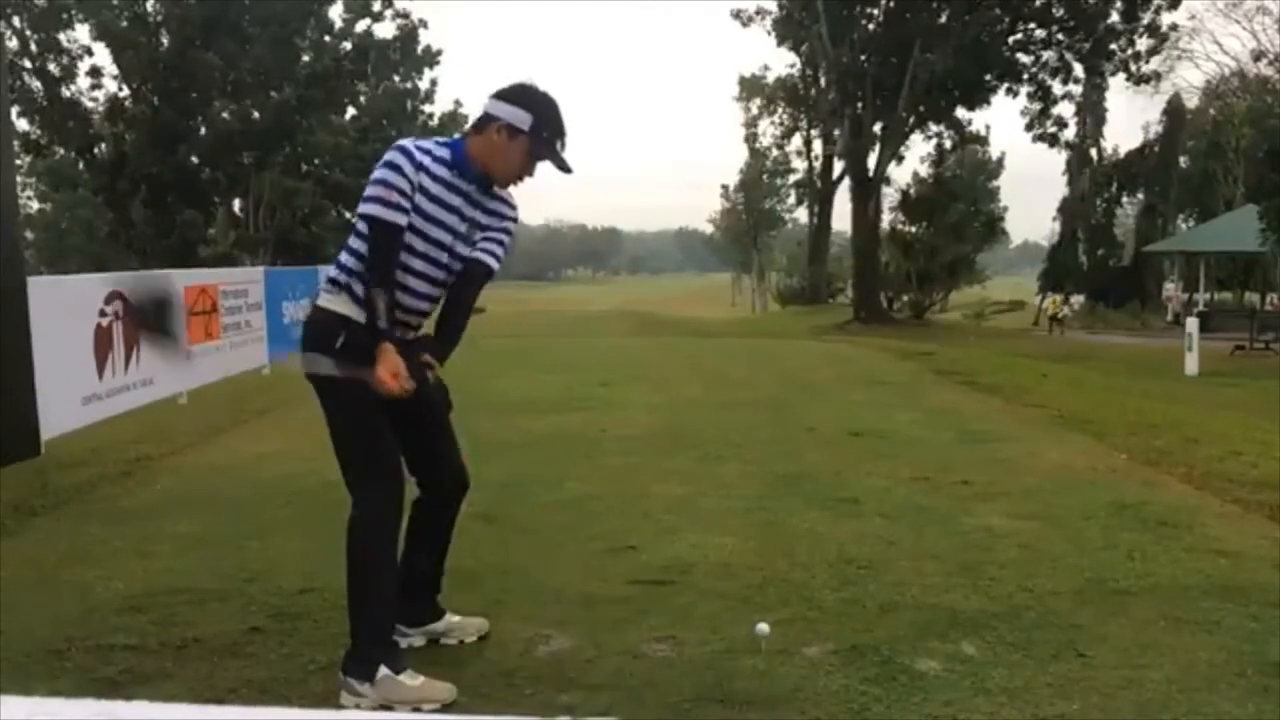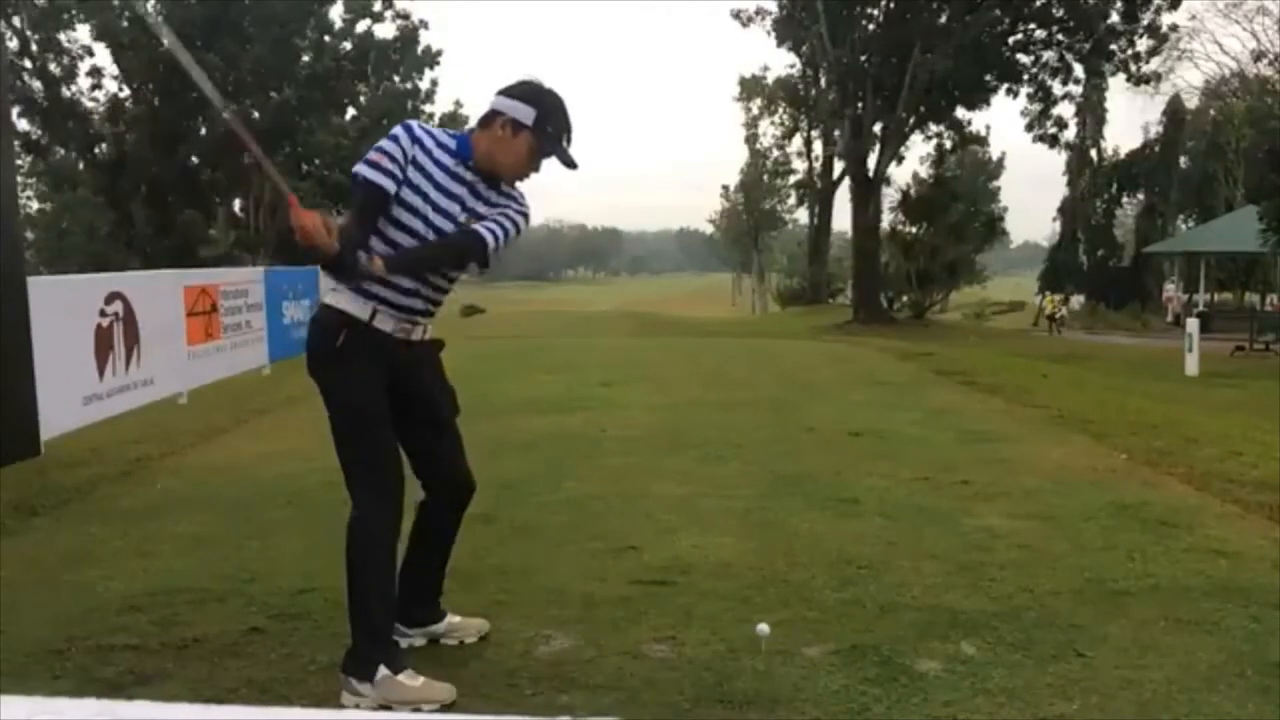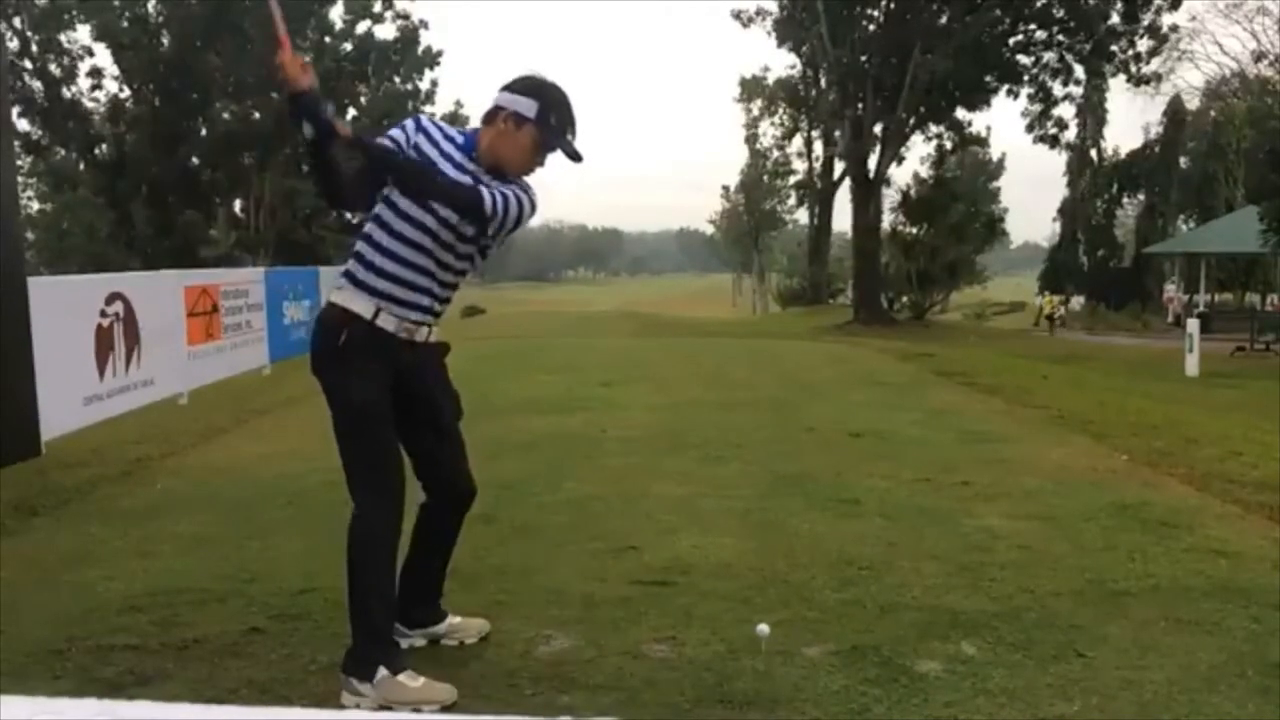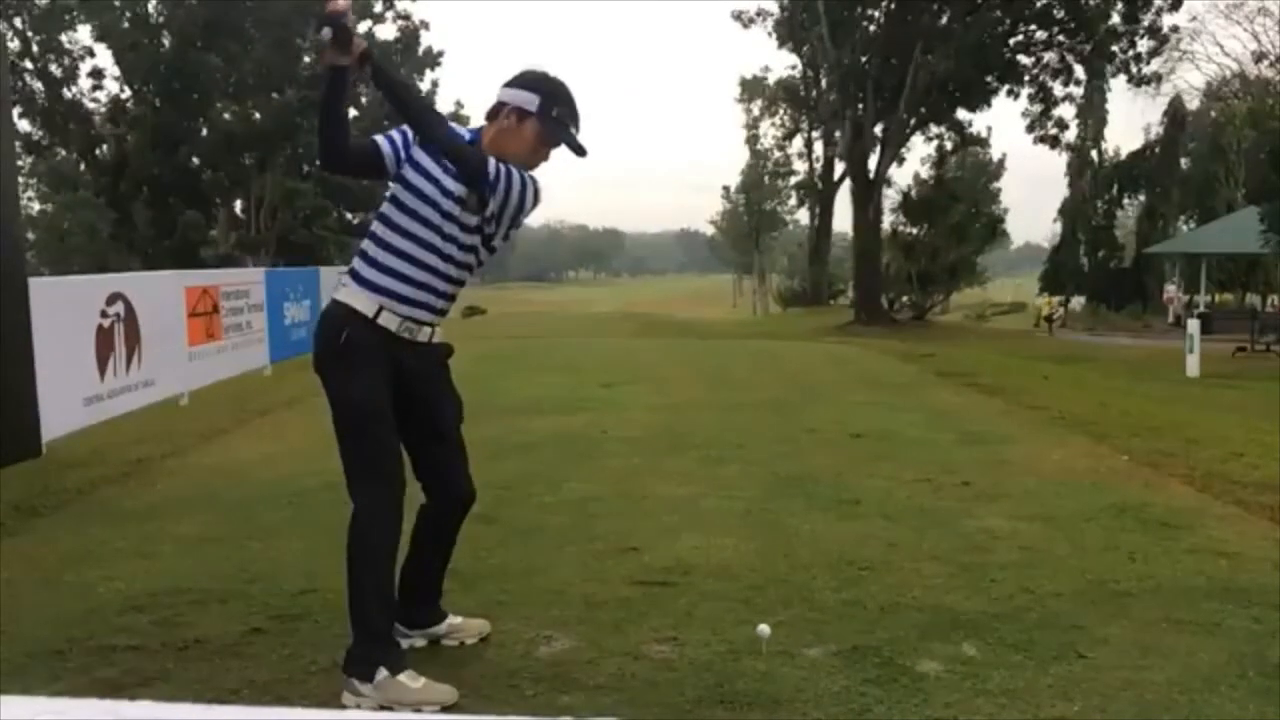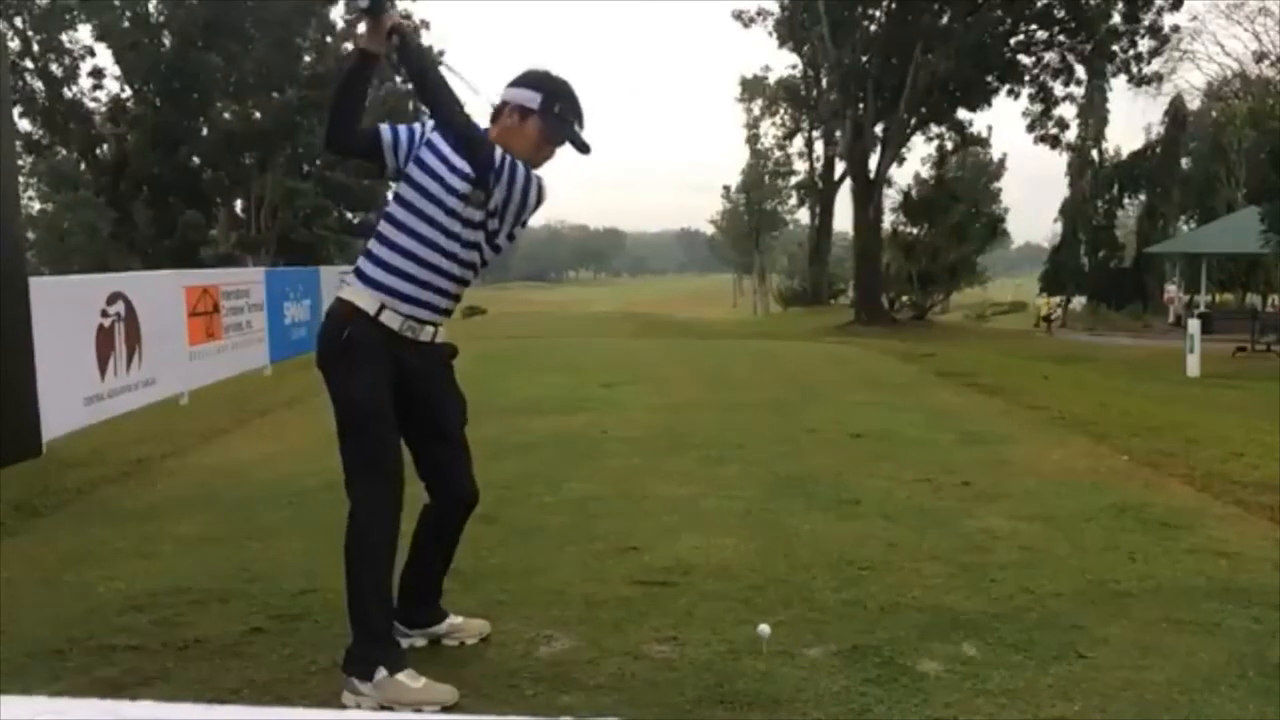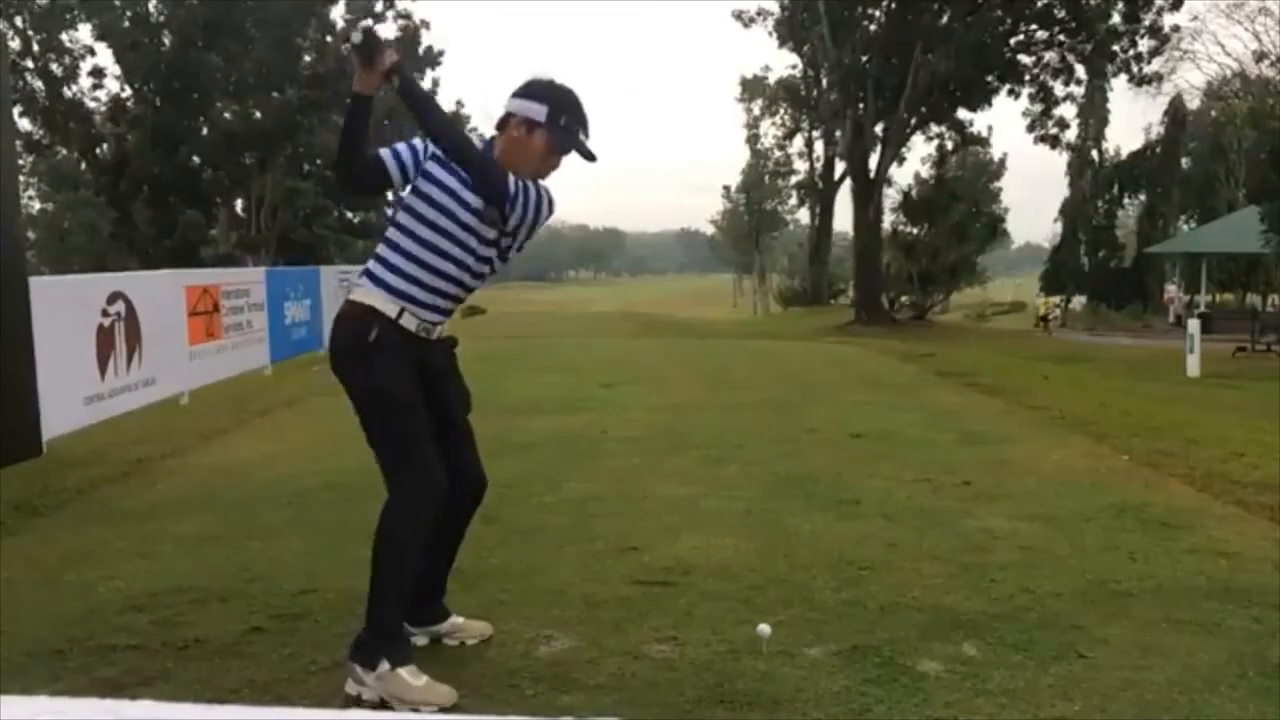
dt=0.4s
person 1, frame 1
left shoulder: (500, 212)
right shoulder: (410, 161)
left elbow: (463, 294)
right elbow: (378, 263)
left wrist: (427, 364)
right wrist: (383, 348)
left hip: (406, 344)
right hip: (346, 336)
left knee: (446, 479)
right knee: (380, 489)
left ankle: (415, 612)
right ankle: (368, 668)
person 1, frame 2
left shoulder: (509, 209)
right shoulder: (412, 141)
left elbow: (447, 255)
right elbow: (361, 219)
left wrist: (374, 266)
right wrist: (335, 242)
left hip: (410, 345)
right hip: (349, 334)
left knee: (451, 482)
right knee: (380, 491)
left ankle: (415, 612)
right ankle: (369, 667)
person 1, frame 3
left shoulder: (517, 200)
right shoulder: (422, 133)
left elbow: (446, 195)
right elbow: (345, 195)
left wrist: (349, 132)
right wrist: (313, 117)
left hip: (414, 347)
right hip: (354, 334)
left knee: (452, 485)
right knee: (381, 493)
left ankle: (416, 614)
right ankle: (369, 669)
person 1, frame 4
left shoulder: (521, 191)
right shoulder: (421, 142)
left elbow: (445, 148)
right elbow: (338, 160)
left wrist: (369, 62)
right wrist: (338, 68)
left hip: (418, 348)
right hip: (357, 333)
left knee: (452, 489)
right knee: (381, 494)
left ankle: (417, 614)
right ankle: (371, 668)
person 1, frame 5
left shoulder: (526, 187)
right shoulder: (428, 139)
left elbow: (458, 126)
right elbow: (341, 139)
left wrist: (402, 41)
right wrist: (369, 50)
left hip: (421, 348)
right hip: (360, 332)
left knee: (455, 489)
right knee: (378, 492)
left ankle: (417, 613)
right ankle: (371, 667)
person 1, frame 6
left shoulder: (534, 202)
right shoulder: (435, 151)
left elbow: (470, 168)
right elbow: (352, 176)
left wrist: (406, 82)
right wrist: (364, 92)
left hip: (426, 344)
right hip: (371, 332)
left knee: (464, 481)
right knee: (418, 484)
left ankle: (420, 613)
right ankle: (376, 659)
